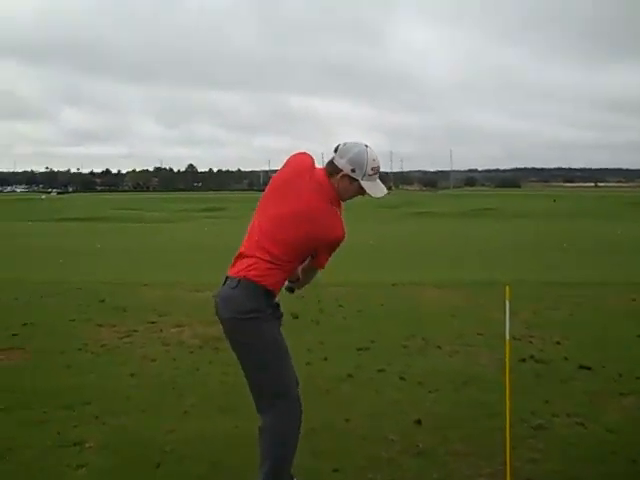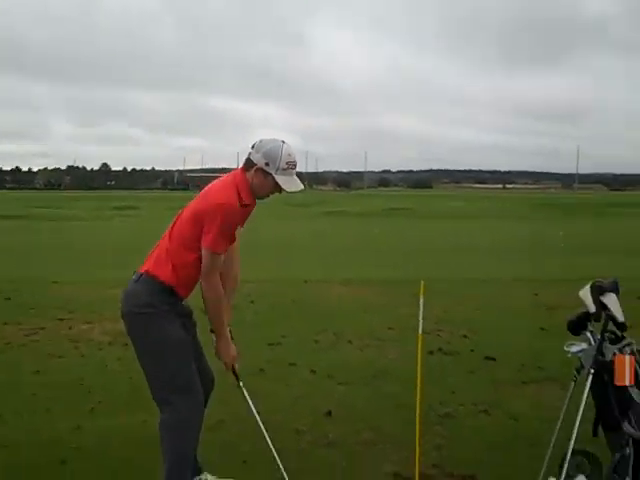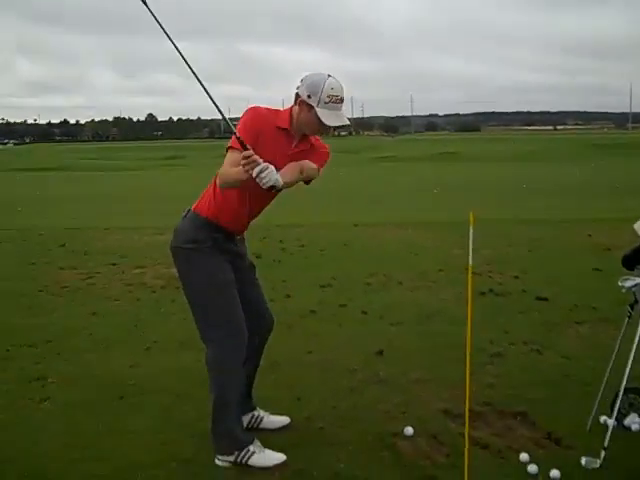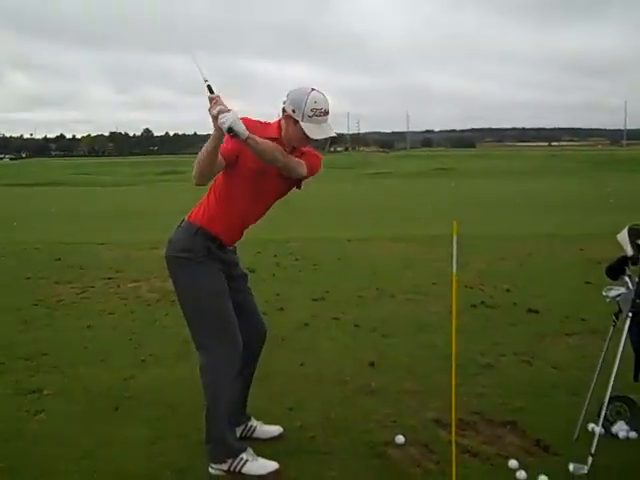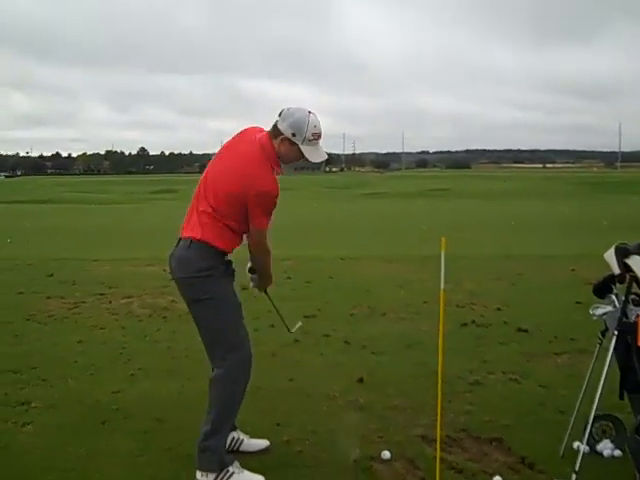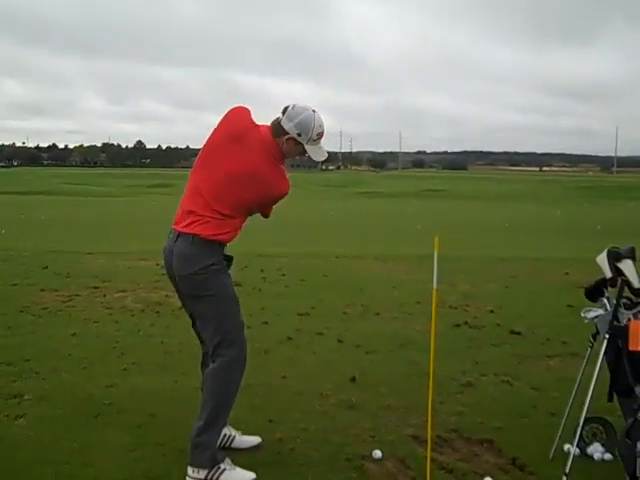
dt=0.4s
person 1, frame 1
left shoulder: (300, 163)
right shoulder: (332, 228)
left hip: (236, 292)
right hip: (250, 305)
left knee: (285, 392)
right knee: (284, 408)
person 1, frame 2
left shoulder: (244, 193)
right shoulder: (225, 203)
left elbow: (228, 259)
right elbow: (209, 278)
left wrist: (224, 328)
right wrist: (225, 340)
left hip: (169, 299)
right hip: (150, 300)
left knee: (201, 383)
right knee: (183, 400)
person 1, frame 3
left shoulder: (318, 153)
right shoulder: (257, 118)
left elbow: (292, 173)
right elbow: (225, 178)
left wrist: (272, 175)
right wrist: (248, 170)
left hip: (232, 240)
right hip: (199, 236)
left knee: (258, 324)
right knee: (228, 337)
left ankle: (241, 410)
right ankle: (230, 444)
person 1, frame 4
left shoulder: (310, 161)
right shoulder: (248, 129)
left elbow: (277, 162)
right elbow: (200, 177)
left wrist: (240, 131)
right wrist: (219, 134)
left hip: (223, 250)
right hip: (193, 247)
left knee: (252, 334)
right knee: (223, 347)
left ankle: (235, 419)
right ankle: (223, 452)
person 1, frame 5
left shoulder: (249, 135)
right shoulder: (265, 185)
right elbow: (258, 245)
left wrist: (258, 268)
right wrist: (265, 276)
left hip: (188, 253)
right hip: (204, 262)
left knee: (228, 348)
right knee: (235, 358)
left ankle: (221, 431)
person 1, frame 6
left shoulder: (238, 117)
right shoulder: (278, 183)
left hip: (178, 247)
right hip: (202, 257)
left knee: (218, 344)
right knee: (231, 353)
left ankle: (213, 427)
